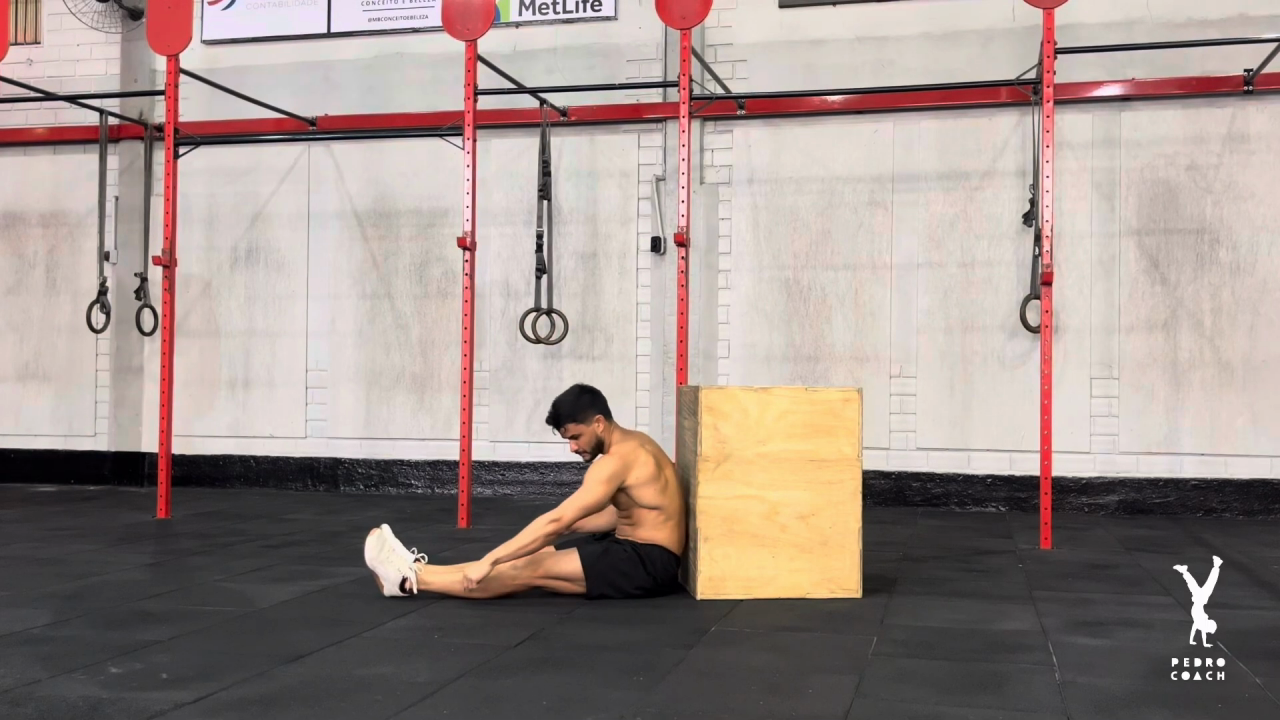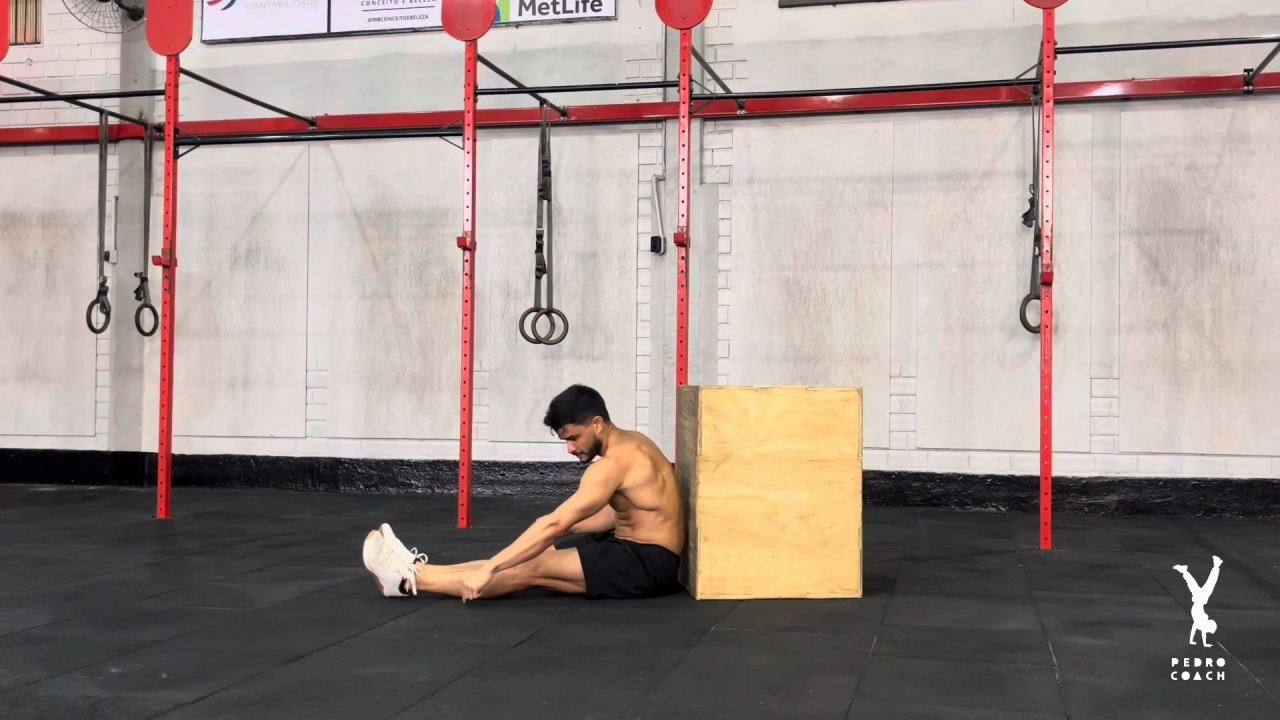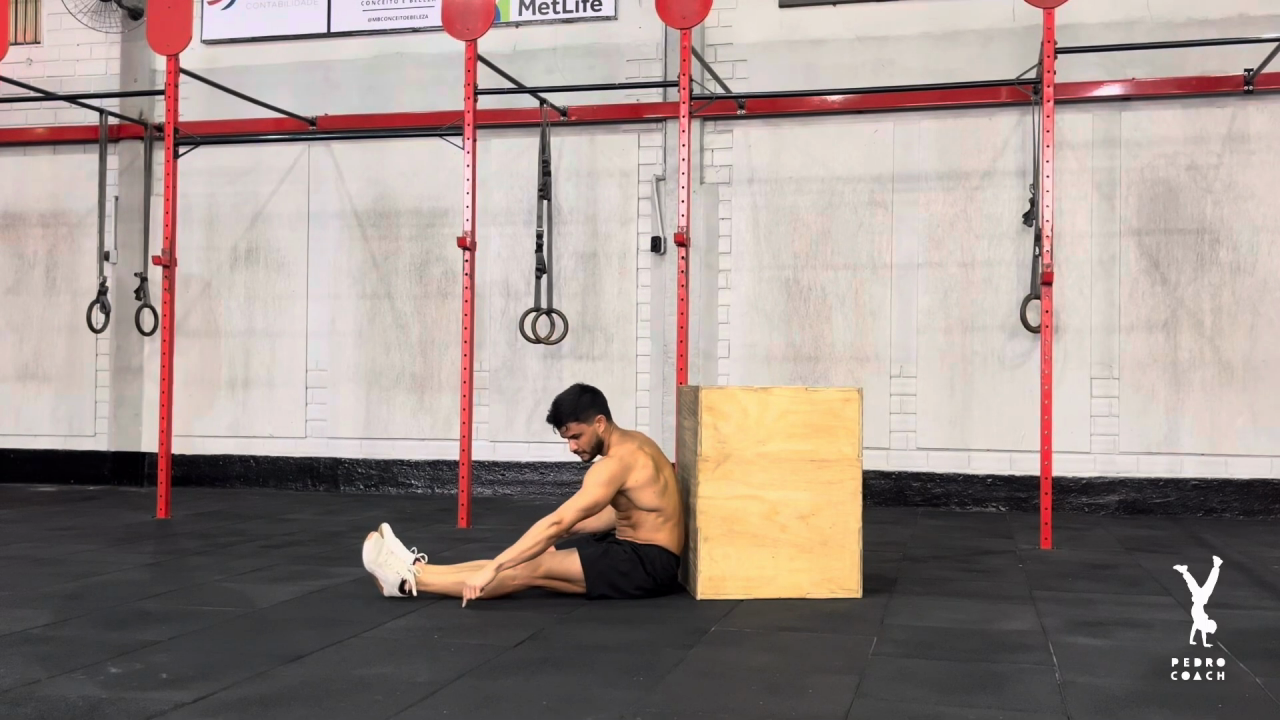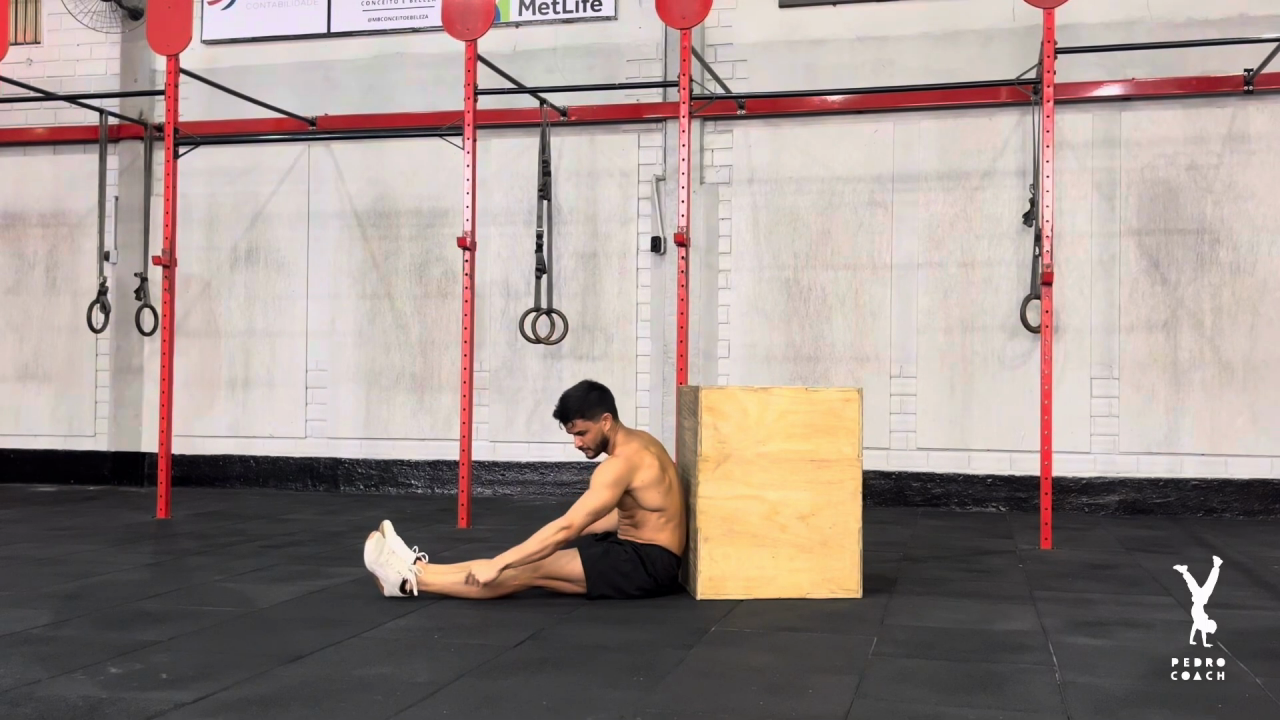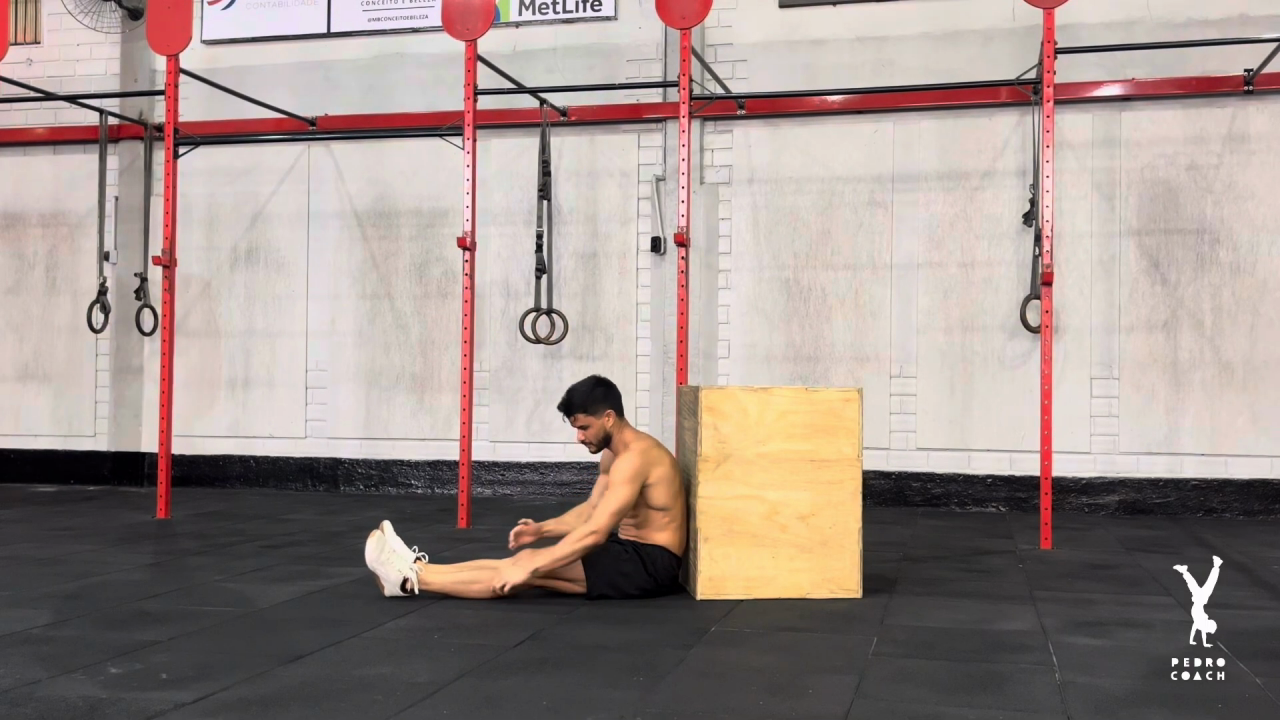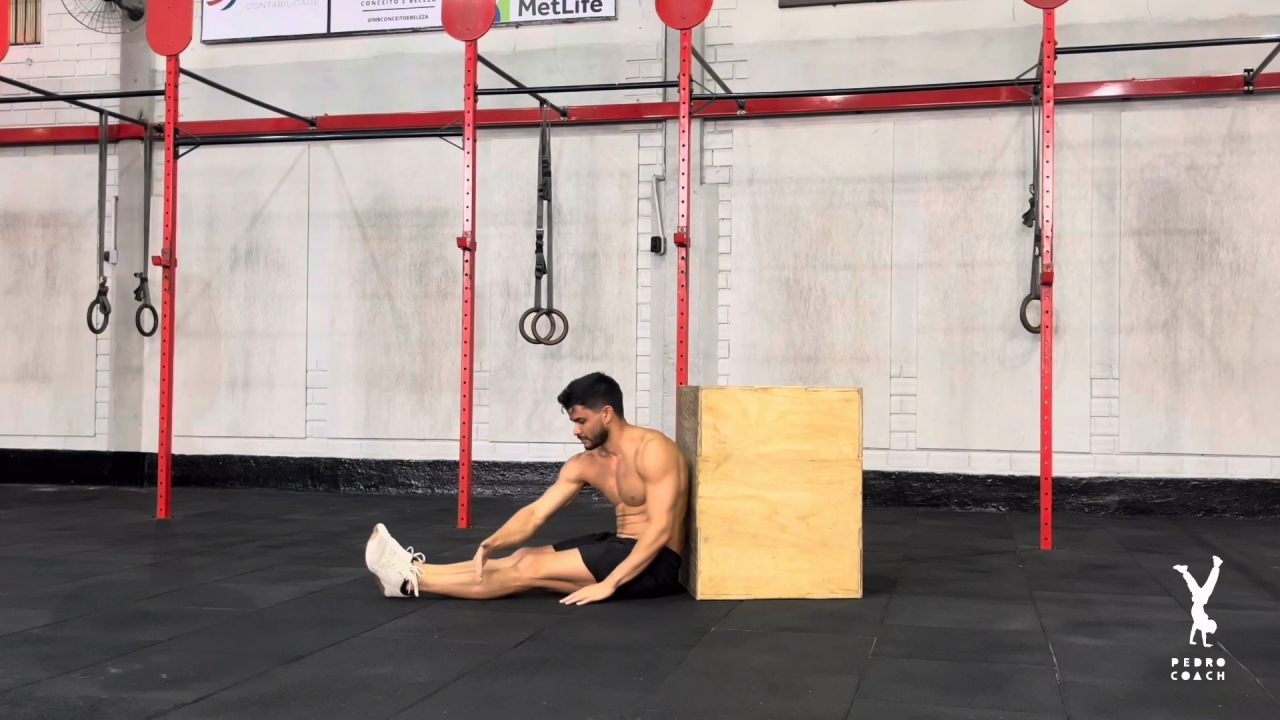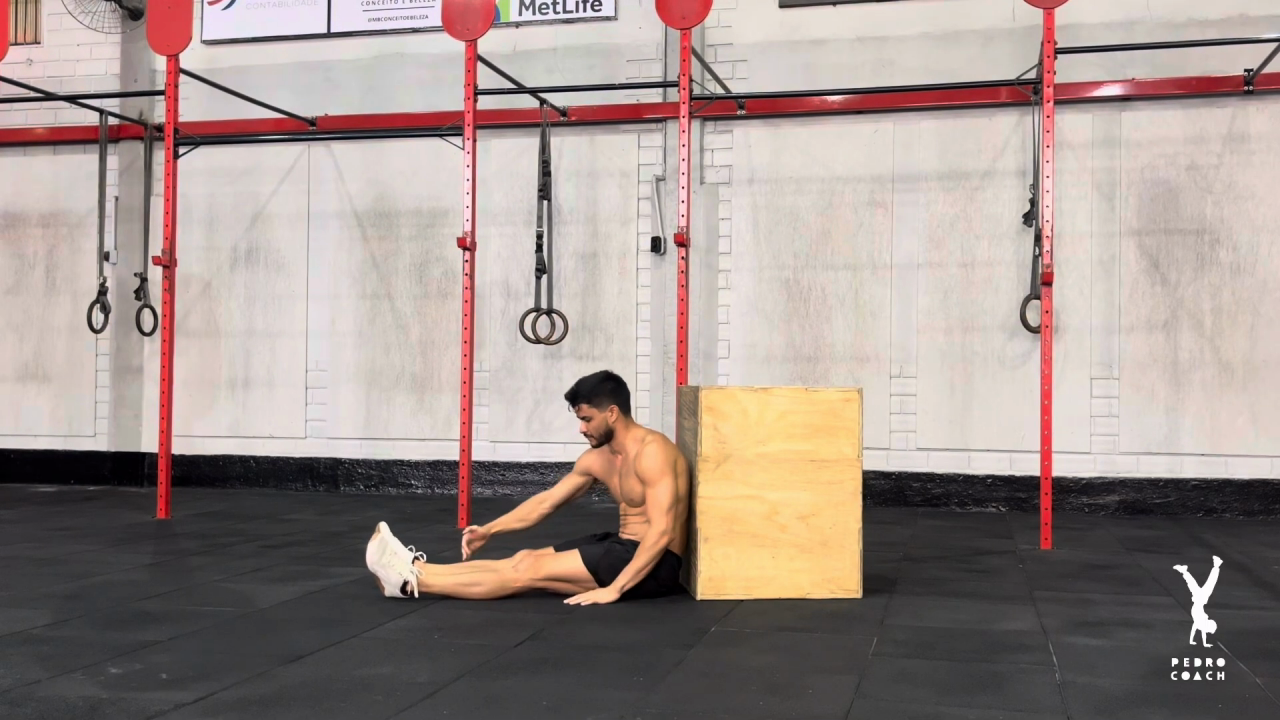
dt=0.3s
person 1, frame 1
left shoulder: (618, 459)
right shoulder: (631, 443)
left elbow: (556, 521)
left wrist: (489, 561)
right wrist: (568, 526)
left hip: (648, 563)
right hip: (633, 549)
left knee: (529, 571)
right knee: (527, 557)
left ankle: (409, 579)
right ankle: (416, 570)
person 1, frame 2
left shoulder: (615, 462)
right shoulder: (629, 444)
left elbow: (553, 524)
left wrist: (488, 570)
right wrist: (566, 527)
left hip: (649, 563)
right hip: (632, 547)
left knee: (532, 569)
right knee: (527, 557)
left ankle: (410, 578)
right ankle: (417, 568)
person 1, frame 3
left shoulder: (617, 462)
right shoulder: (630, 444)
left elbow: (557, 522)
left wrist: (492, 569)
right wrist: (567, 530)
left hip: (648, 563)
right hip: (632, 548)
left knee: (530, 570)
right knee: (523, 559)
left ankle: (408, 580)
right ankle: (417, 568)
person 1, frame 4
left shoulder: (623, 461)
right shoulder: (635, 444)
left elbow: (567, 527)
left wrist: (498, 564)
left hip: (650, 564)
right hip: (633, 548)
left knee: (531, 570)
right knee: (522, 559)
left ankle: (410, 580)
right ankle: (418, 567)
person 1, frame 5
left shoulder: (635, 457)
right shoulder: (613, 455)
left elbow: (594, 533)
right elbow: (590, 513)
left wrist: (529, 571)
right wrist: (544, 528)
left hip: (652, 564)
right hip: (628, 550)
left knee: (527, 565)
right knee: (526, 558)
left ankle: (410, 580)
right ankle: (417, 568)
person 1, frame 6
left shoulder: (653, 449)
right shoulder: (585, 464)
left elbow: (660, 528)
right elbow: (536, 513)
left wrist: (610, 583)
right wrist: (493, 544)
left hip: (654, 564)
right hip: (623, 548)
left knee: (531, 570)
right knee: (521, 557)
left ankle: (411, 582)
right ankle: (417, 569)
person 1, frame 7
left shoulder: (652, 452)
right shoulder: (598, 458)
left elbow: (662, 532)
right elbow: (546, 500)
left wrist: (614, 589)
right wrist: (488, 530)
left hip: (653, 566)
right hip: (624, 547)
left knee: (531, 572)
right knee: (524, 558)
left ankle: (411, 582)
right ankle: (416, 568)
